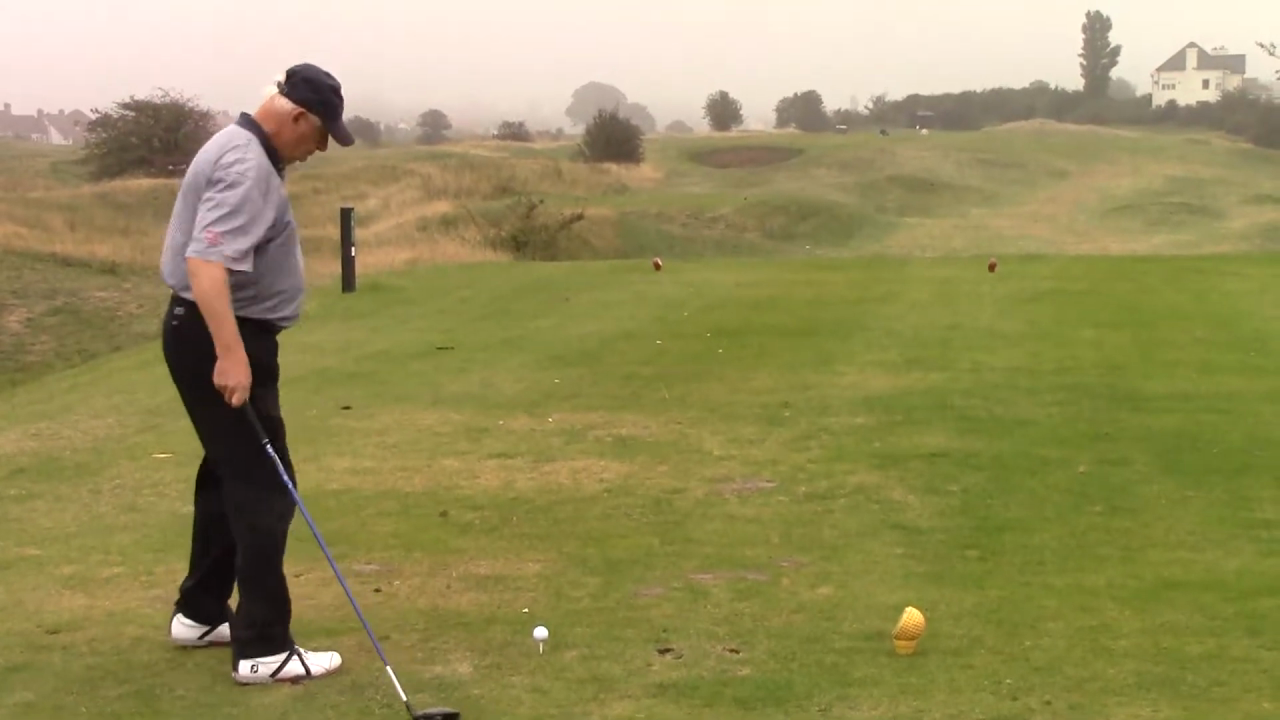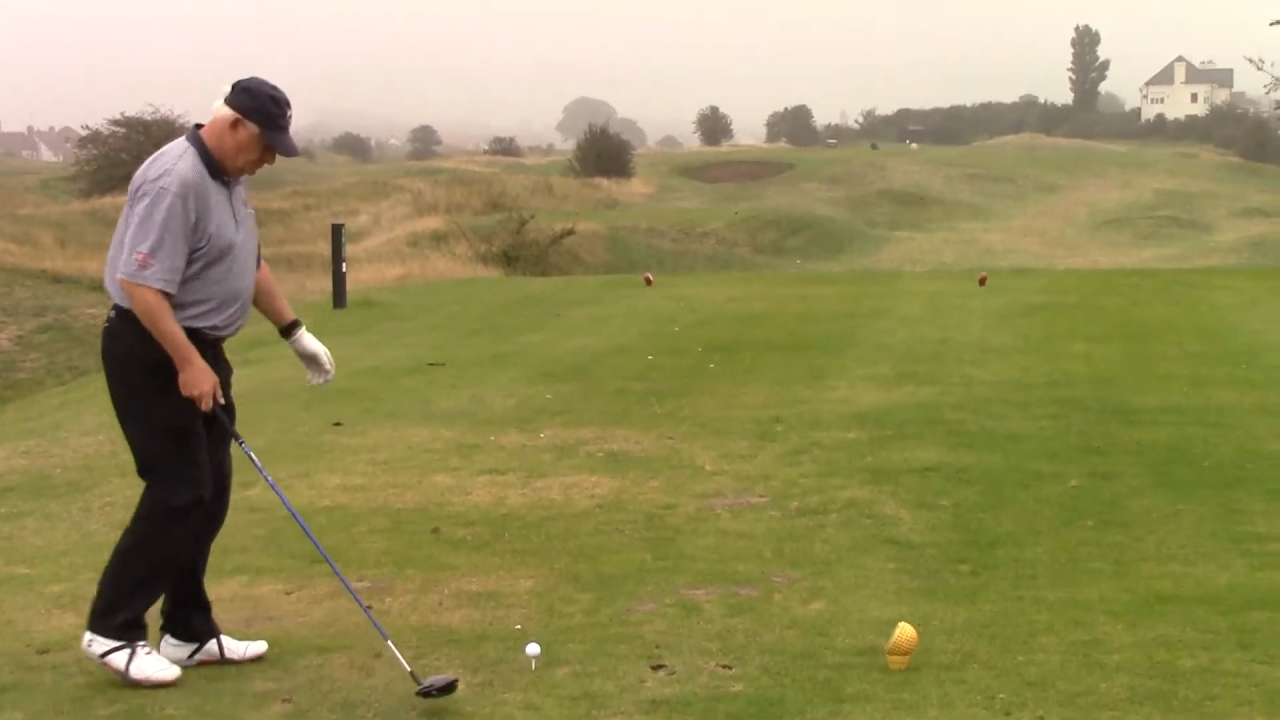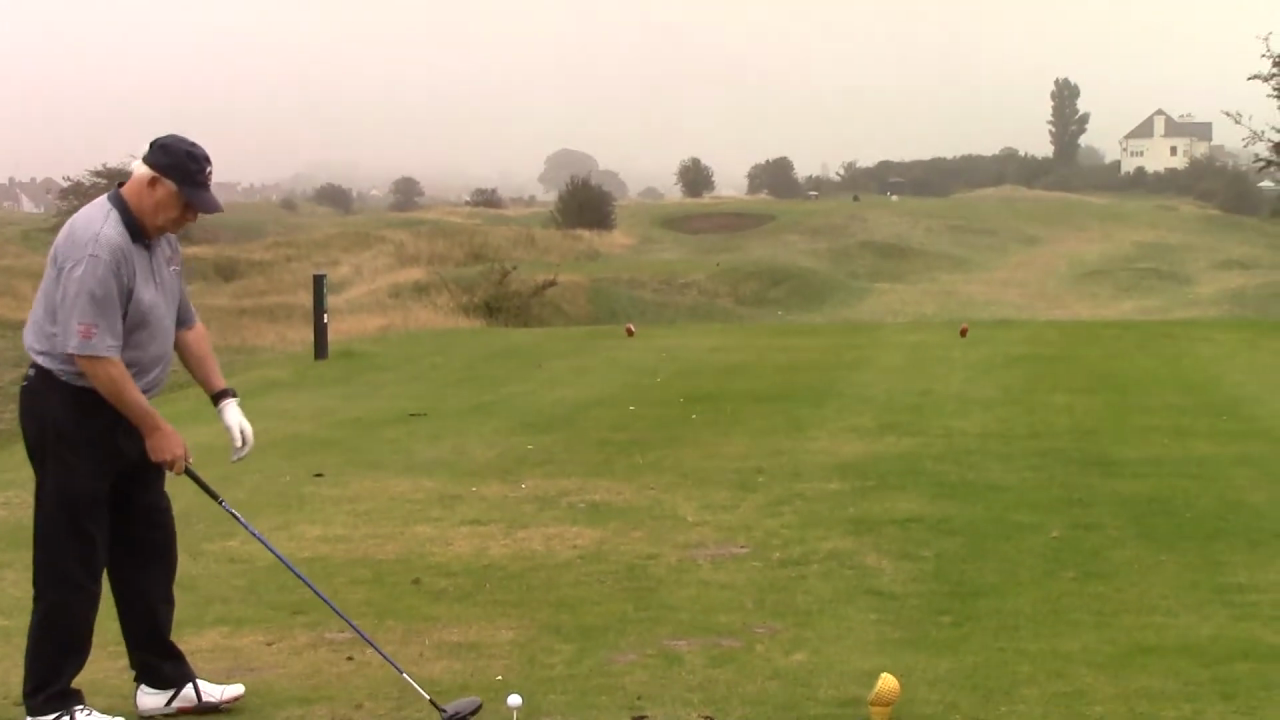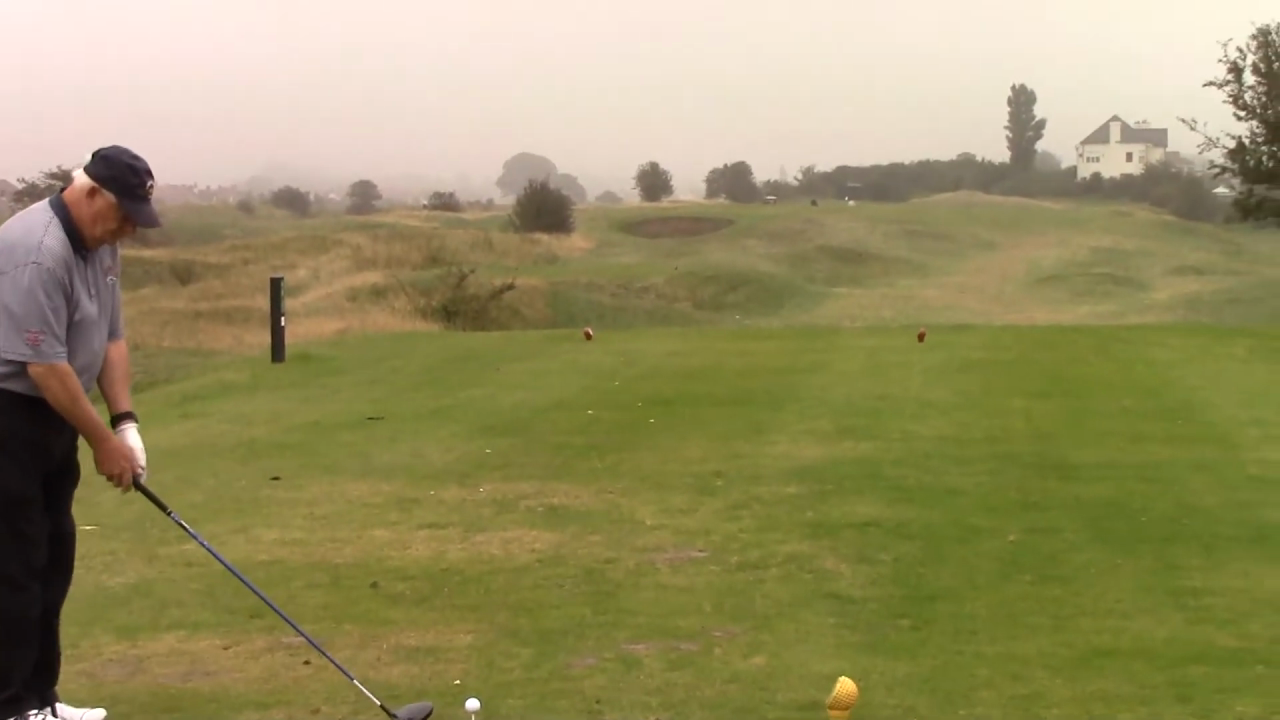
dt=0.4s
person 1, frame 1
left shoulder: (250, 155)
right shoulder: (245, 168)
right elbow: (204, 264)
right wrist: (231, 356)
left hip: (235, 338)
right hip: (216, 341)
left knee: (230, 476)
right knee: (260, 488)
left ankle: (200, 612)
right ankle: (263, 648)
person 1, frame 2
left shoulder: (230, 180)
right shoulder: (173, 180)
left elbow: (250, 265)
right elbow: (141, 286)
left wrist: (295, 331)
right wrist: (187, 364)
left hip: (199, 350)
right hip: (151, 353)
left knee: (207, 494)
right knee: (176, 492)
left ankle: (188, 630)
right ankle: (111, 630)
person 1, frame 3
left shoulder: (160, 239)
right shoulder: (98, 245)
left elbow: (185, 325)
right elbow: (94, 358)
left wrist: (223, 399)
right wrist: (154, 430)
left hip: (120, 411)
right hip: (68, 413)
left knee: (149, 546)
right knee: (72, 560)
person 1, frame 4
left shoulder: (101, 246)
left elbow: (111, 339)
left wrist: (125, 425)
right wrist: (102, 442)
left hip: (46, 416)
left knee: (53, 556)
